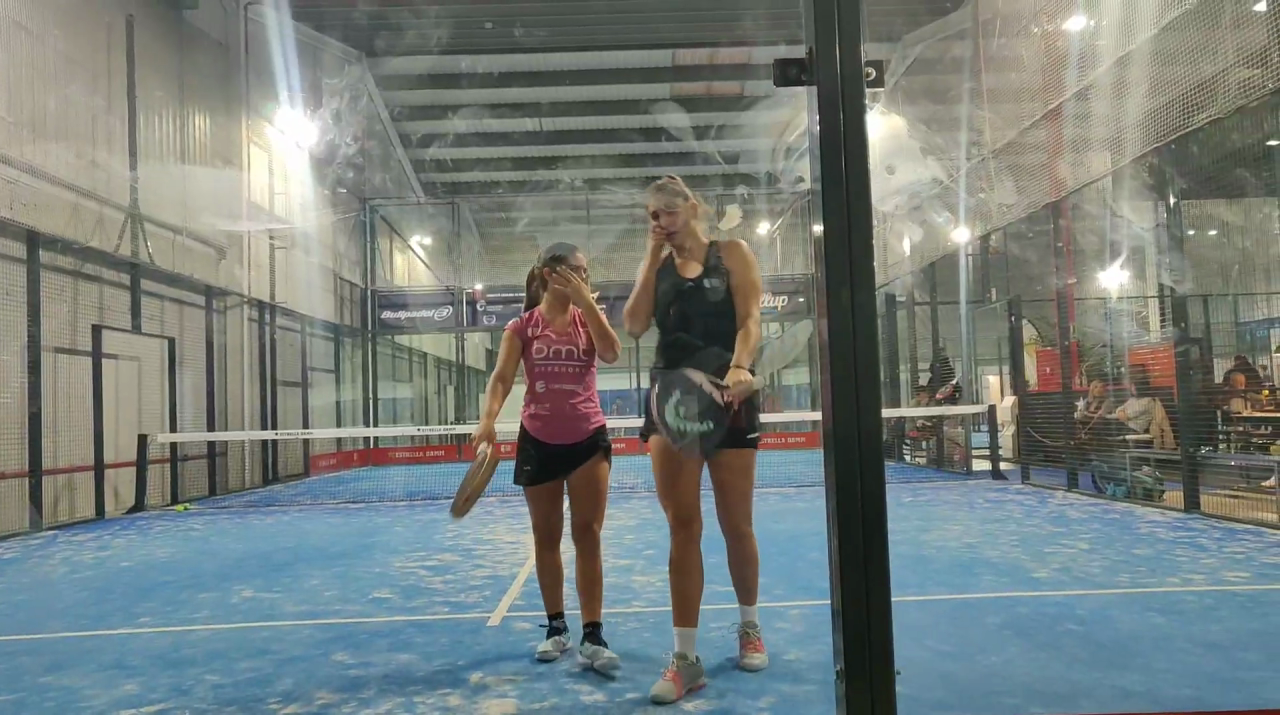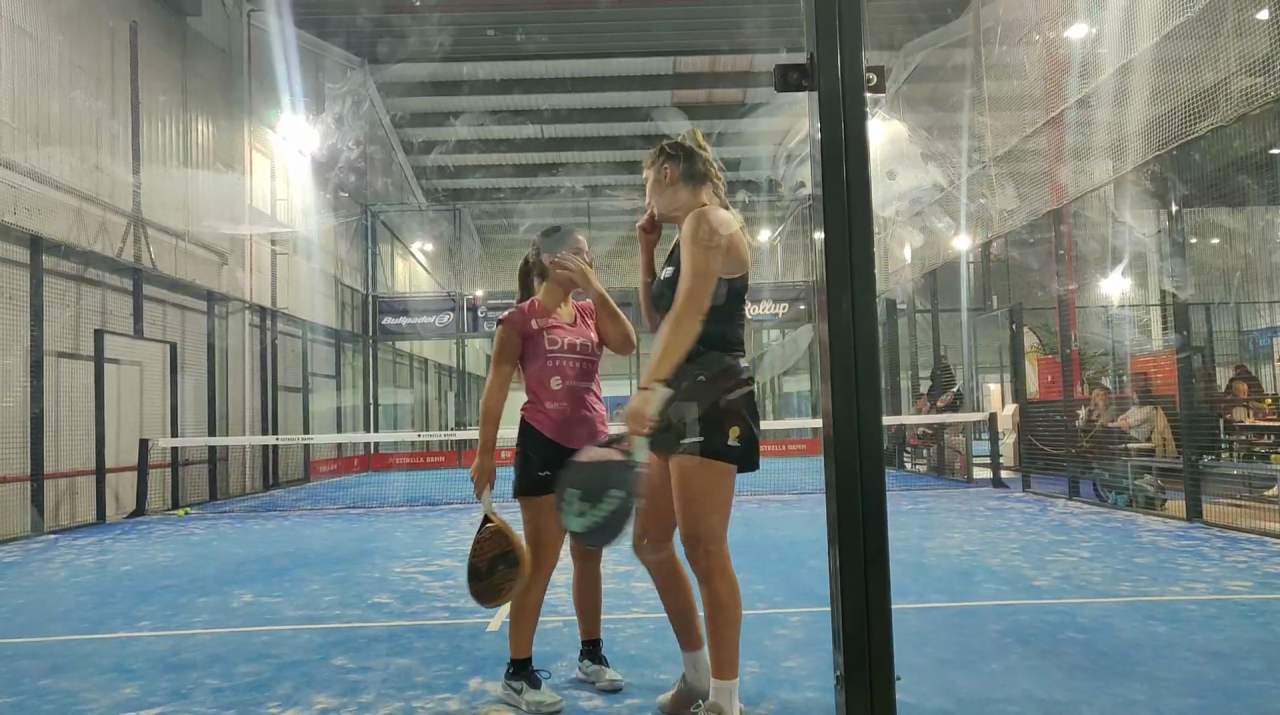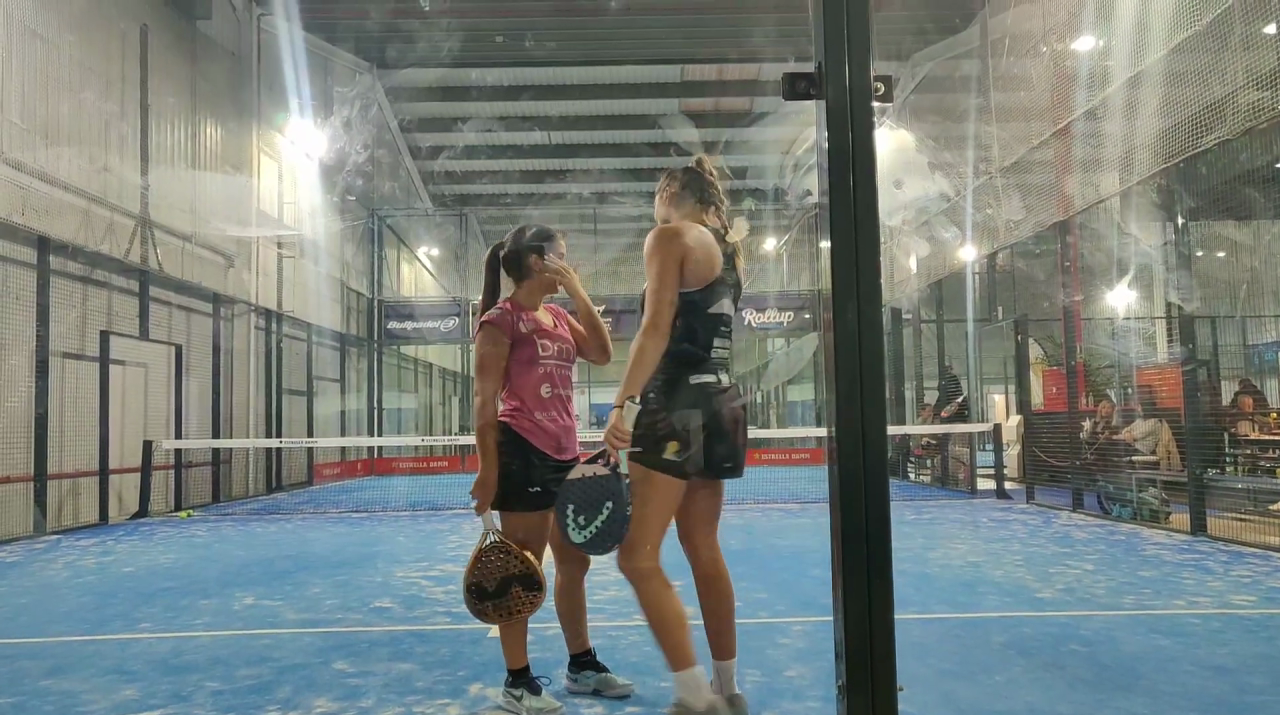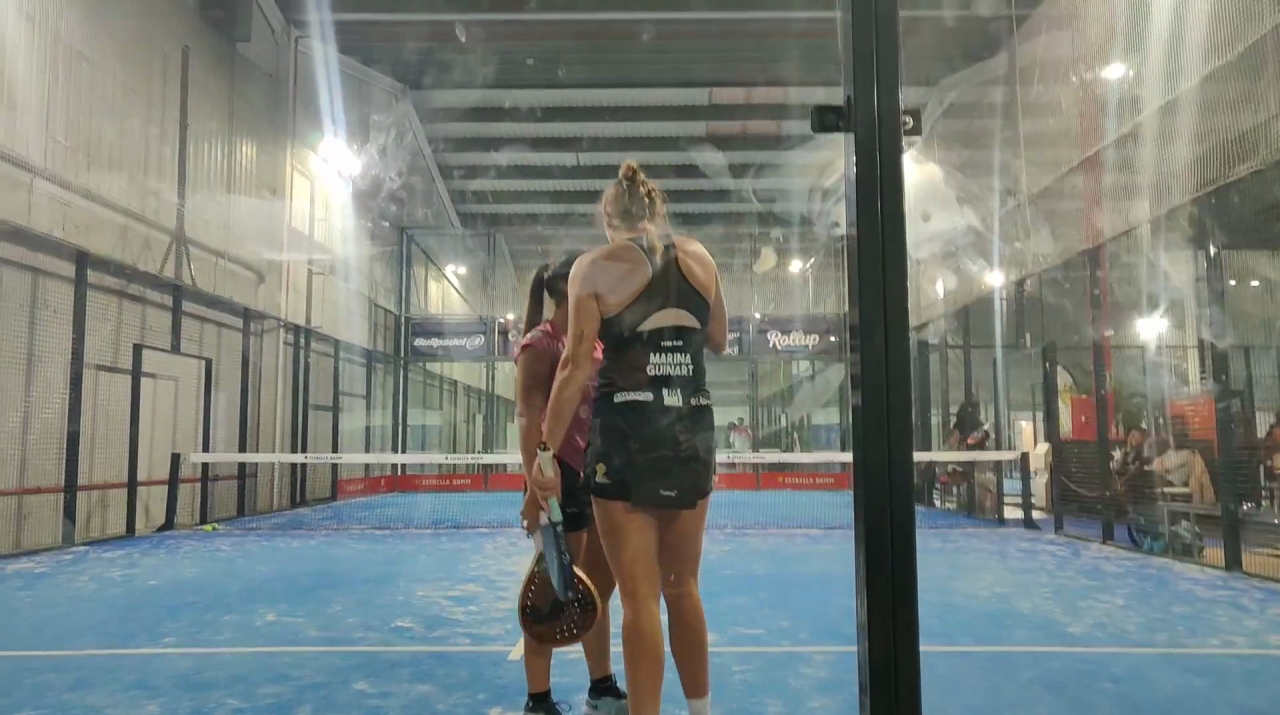
dt=1s
person 1, frame 1
left shoulder: (731, 254)
right shoulder: (655, 265)
left elbow: (749, 319)
right elbow: (634, 326)
left wrist: (739, 368)
right wrist: (653, 258)
left knee: (737, 526)
right knee: (683, 527)
left ankle: (749, 624)
right ankle: (685, 658)
person 1, frame 2
left shoulder: (705, 219)
right shoulder: (682, 234)
left elbow: (688, 314)
right elbow: (654, 314)
left wrist: (647, 389)
right wrist: (647, 248)
left hip: (710, 399)
right hip: (680, 403)
left knee: (705, 551)
right knee: (650, 542)
person 1, frame 3
left shoulder: (668, 238)
right shoulder: (726, 251)
left elbow: (656, 327)
left wrist: (621, 403)
left hip: (676, 407)
right hip: (716, 407)
left knee: (637, 558)
right knee: (704, 552)
person 1, frame 4
left shoulder: (597, 265)
right shoulder: (698, 257)
left elbow: (576, 365)
right elbow: (718, 341)
left wrist: (547, 449)
left hip: (626, 435)
right hip: (692, 432)
left knee: (640, 597)
right knee: (682, 588)
person 2, frame 1
left shoulder: (588, 317)
right shoulder: (521, 327)
left elbow: (611, 353)
right elbow: (502, 378)
left wrist: (586, 301)
right wrist: (486, 421)
left hip: (589, 439)
right hip: (539, 442)
left knee: (588, 535)
right knee: (546, 539)
left ankle: (592, 637)
right ankle: (556, 628)
person 2, frame 2
left shoulder: (589, 312)
right shoulder: (521, 319)
left elbow: (627, 344)
right elbow: (496, 389)
left wrist: (595, 288)
right wrist: (484, 453)
left hip: (594, 444)
right hip: (544, 445)
left knee: (589, 555)
right knee: (540, 559)
left ankle: (591, 655)
right ankle: (517, 674)
person 2, frame 3
left shoulder: (559, 316)
right shoulder: (501, 320)
left elbow: (602, 353)
right elbow: (485, 399)
left wrist: (581, 296)
right wrist: (488, 469)
left hip: (565, 455)
right hip: (524, 455)
left knee: (574, 563)
left ankle: (582, 665)
person 2, frame 4
left shoulder: (595, 341)
right shoulder: (541, 343)
right elbow: (529, 419)
right wrist: (536, 487)
right hip: (563, 477)
left knee: (600, 587)
